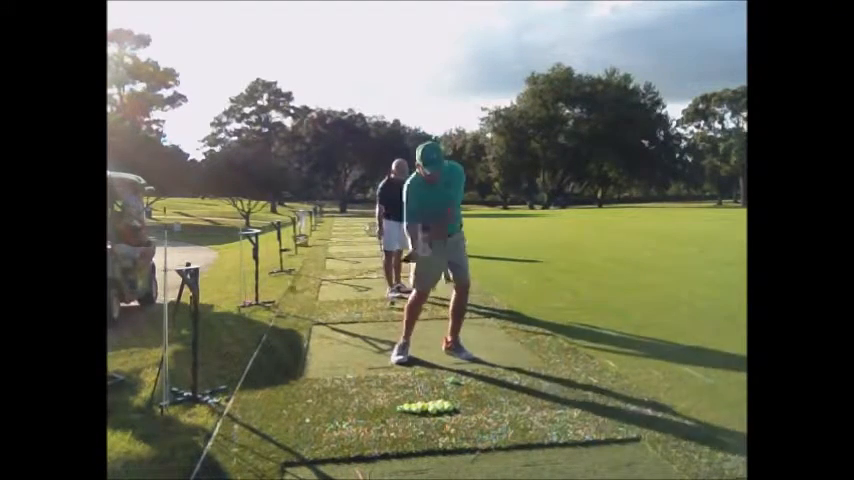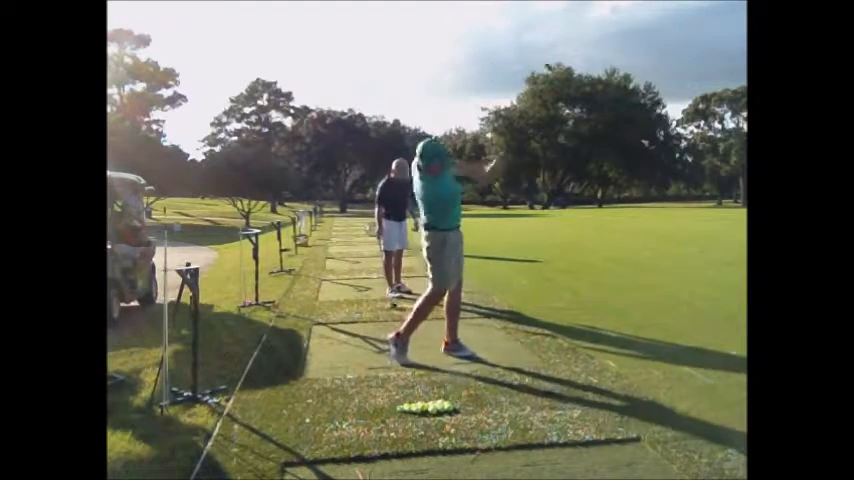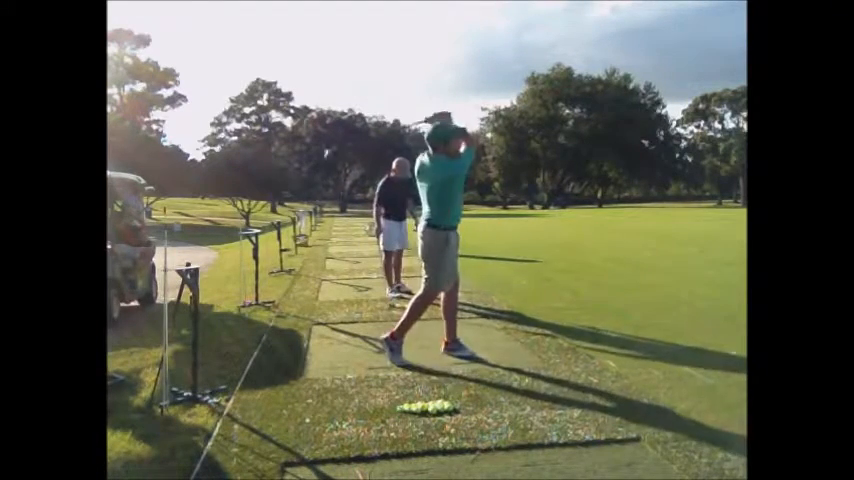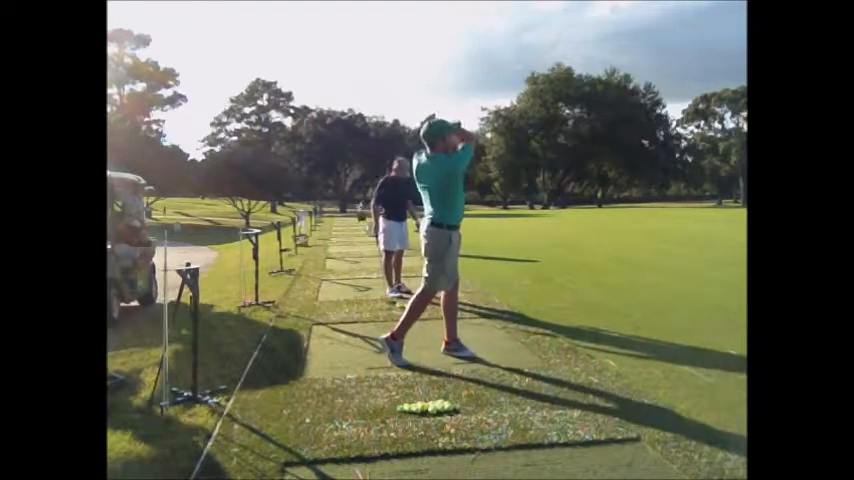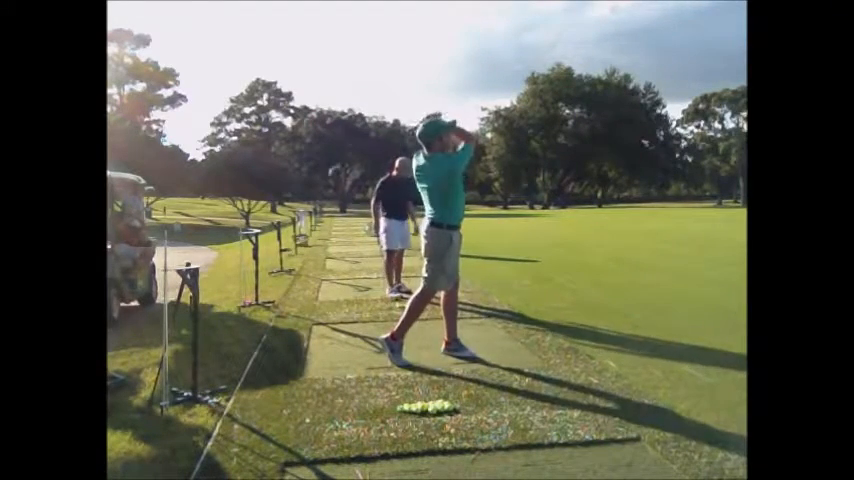
dt=0.2s
person 1, frame 1
left shoulder: (455, 171)
right shoulder: (412, 186)
left elbow: (450, 211)
right elbow: (410, 224)
left wrist: (434, 233)
right wrist: (418, 245)
left hip: (454, 237)
right hip: (428, 241)
left knee: (462, 287)
right knee: (421, 292)
left ankle: (452, 342)
right ankle: (404, 342)
person 1, frame 2
left shoulder: (422, 164)
right shoulder: (437, 189)
left elbow: (456, 167)
right elbow: (479, 183)
left wrist: (486, 169)
right wrist: (492, 171)
left hip: (449, 233)
right hip: (440, 238)
left knee: (455, 286)
right knee: (438, 290)
left ankle: (451, 341)
right ankle: (401, 337)
person 1, frame 3
left shoulder: (422, 160)
right shoulder: (453, 168)
left elbow: (454, 150)
right elbow: (470, 143)
left wrist: (442, 127)
right wrist: (452, 129)
left hip: (442, 232)
right hip: (439, 234)
left knee: (451, 286)
right knee: (431, 290)
left ankle: (450, 341)
right ankle: (394, 338)
person 1, frame 4
left shoulder: (419, 160)
right shoulder: (452, 164)
right elbow: (469, 139)
left wrist: (431, 126)
right wrist: (441, 127)
left hip: (442, 230)
right hip: (442, 233)
left knee: (451, 286)
right knee: (430, 289)
left ankle: (451, 341)
right ankle: (395, 338)
person 1, frame 5
left shoulder: (419, 161)
right shoulder: (449, 164)
left elbow: (451, 145)
right elbow: (469, 139)
left wrist: (435, 124)
right wrist: (447, 126)
left hip: (445, 231)
right hip: (442, 233)
left knee: (451, 285)
right knee: (429, 289)
left ankle: (451, 341)
right ankle: (395, 338)
person 2, frame 1
right shoulder: (385, 185)
right elbow: (379, 207)
right wrist: (380, 226)
left hip: (402, 221)
right hip: (389, 222)
left knee: (399, 253)
right knee: (389, 254)
left ankle: (398, 283)
right ankle: (390, 287)
person 2, frame 2
left shoulder: (406, 183)
right shoulder: (385, 185)
right elbow: (378, 207)
left wrist: (414, 218)
right wrist: (379, 226)
left hip: (402, 221)
right hip: (389, 222)
left knee: (399, 253)
right knee: (389, 254)
left ankle: (398, 283)
right ankle: (390, 287)
person 2, frame 3
left shoulder: (406, 182)
right shoulder: (385, 184)
right elbow: (377, 206)
right wrist: (378, 225)
left hip: (402, 221)
right hip: (388, 221)
left knee: (399, 253)
right knee: (388, 254)
left ankle: (398, 283)
right ankle: (390, 287)
person 2, frame 4
left shoulder: (406, 182)
right shoulder: (385, 183)
right elbow: (374, 204)
left wrist: (416, 220)
right wrist: (375, 223)
left hip: (402, 221)
right hip: (388, 221)
left knee: (399, 253)
right knee: (389, 254)
left ankle: (398, 283)
right ankle: (390, 287)
person 2, frame 5
left shoulder: (407, 183)
right shoulder: (385, 182)
right elbow: (375, 202)
left wrist: (414, 221)
right wrist: (376, 222)
left hip: (403, 221)
right hip: (389, 220)
left knee: (400, 253)
right knee: (390, 253)
left ankle: (398, 283)
right ankle: (390, 287)
